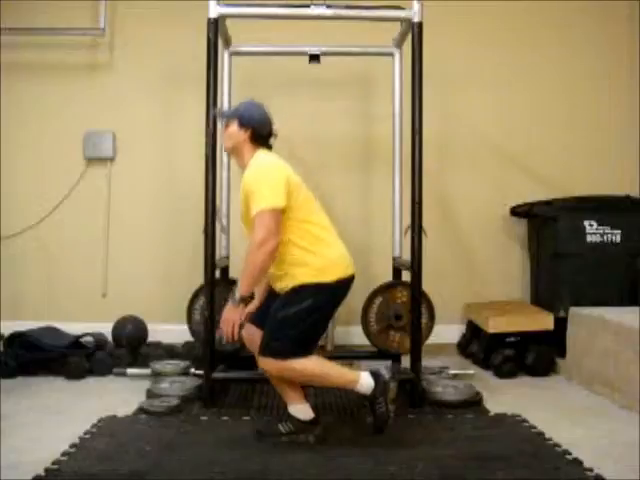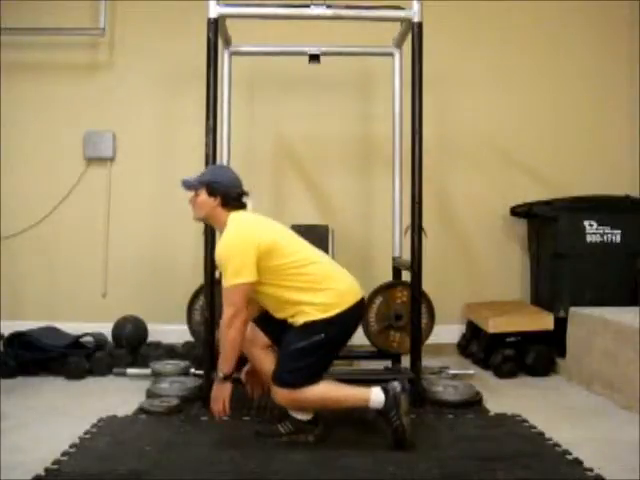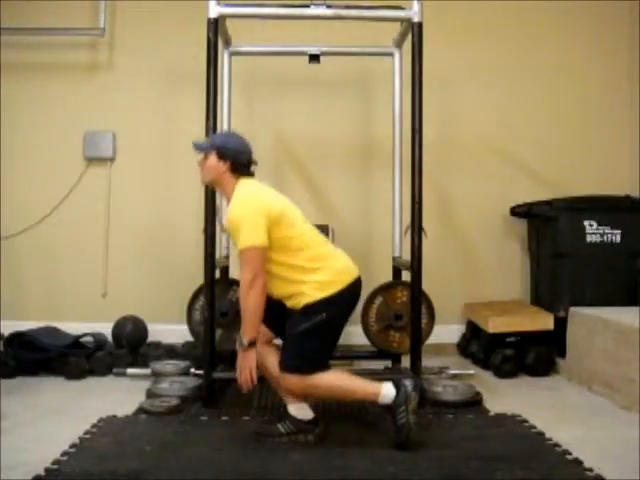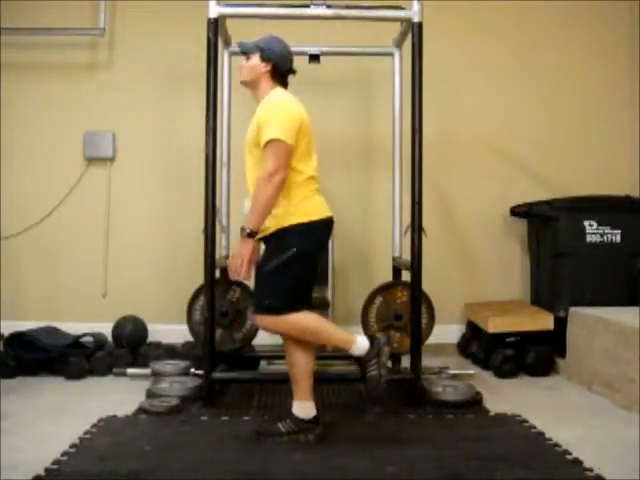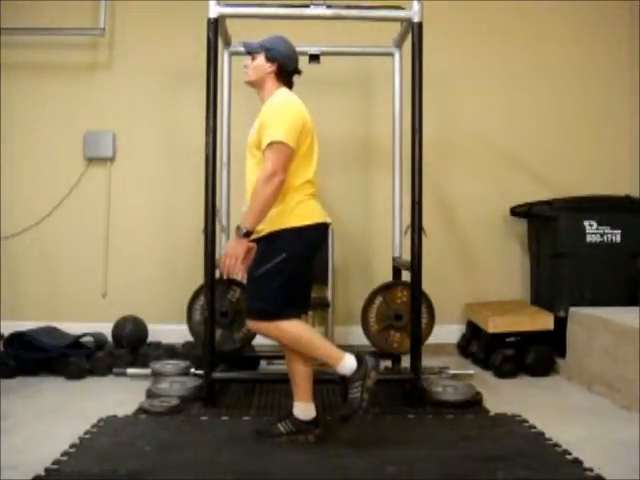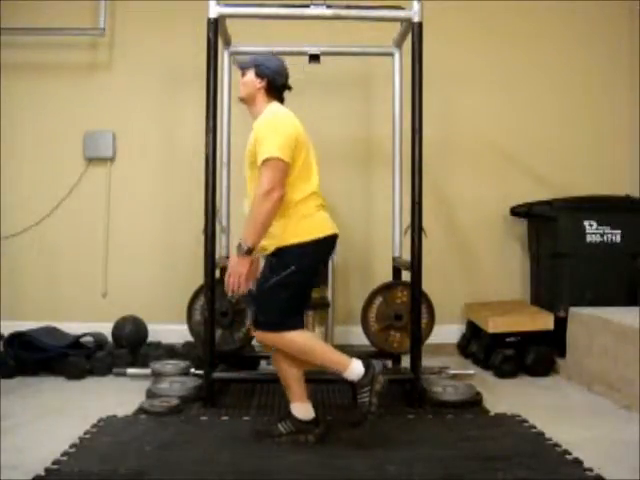
dt=0.5s
person 1, frame 1
left shoulder: (262, 170)
right shoulder: (262, 169)
left elbow: (266, 242)
right elbow: (271, 243)
left wrist: (239, 298)
right wrist: (258, 298)
left hip: (319, 276)
right hip: (304, 274)
left knee: (273, 360)
right knee: (254, 335)
left ankle: (369, 383)
right ankle: (302, 417)
person 1, frame 2
left shoulder: (233, 241)
right shoulder: (245, 226)
left elbow: (233, 316)
right elbow: (253, 298)
left wrist: (223, 378)
right wrist: (257, 363)
left hip: (331, 308)
right hip: (327, 298)
left knee: (287, 392)
right knee: (251, 337)
left ankle: (383, 398)
right ankle: (302, 419)
person 1, frame 3
left shoulder: (244, 207)
right shoulder: (250, 195)
left elbow: (253, 281)
right elbow: (258, 277)
left wrist: (245, 347)
right wrist: (249, 339)
left hip: (327, 288)
right hip: (319, 282)
left knee: (296, 377)
right knee: (256, 335)
left ankle: (391, 394)
right ankle: (302, 418)
person 1, frame 4
left shoulder: (277, 106)
right shoulder: (273, 107)
left elbow: (273, 175)
left wrist: (247, 235)
right wrist: (258, 237)
left hip: (298, 224)
right hip: (295, 224)
left knee: (271, 315)
right knee: (290, 319)
left ankle: (364, 346)
right ankle: (304, 416)
person 1, frame 5
left shoulder: (281, 107)
right shoulder: (277, 108)
left elbow: (273, 177)
left wrist: (241, 233)
right wrist: (254, 238)
left hip: (291, 228)
right hip: (292, 228)
left knee: (263, 319)
right knee: (286, 322)
left ankle: (352, 366)
right ankle: (304, 417)
person 1, frame 6
left shoulder: (272, 121)
right shoulder: (269, 122)
left elbow: (270, 192)
left wrist: (242, 251)
right wrist: (253, 252)
left hip: (301, 240)
right hip: (297, 239)
left knee: (269, 330)
right knee: (271, 327)
left ankle: (359, 371)
right ankle: (303, 418)
